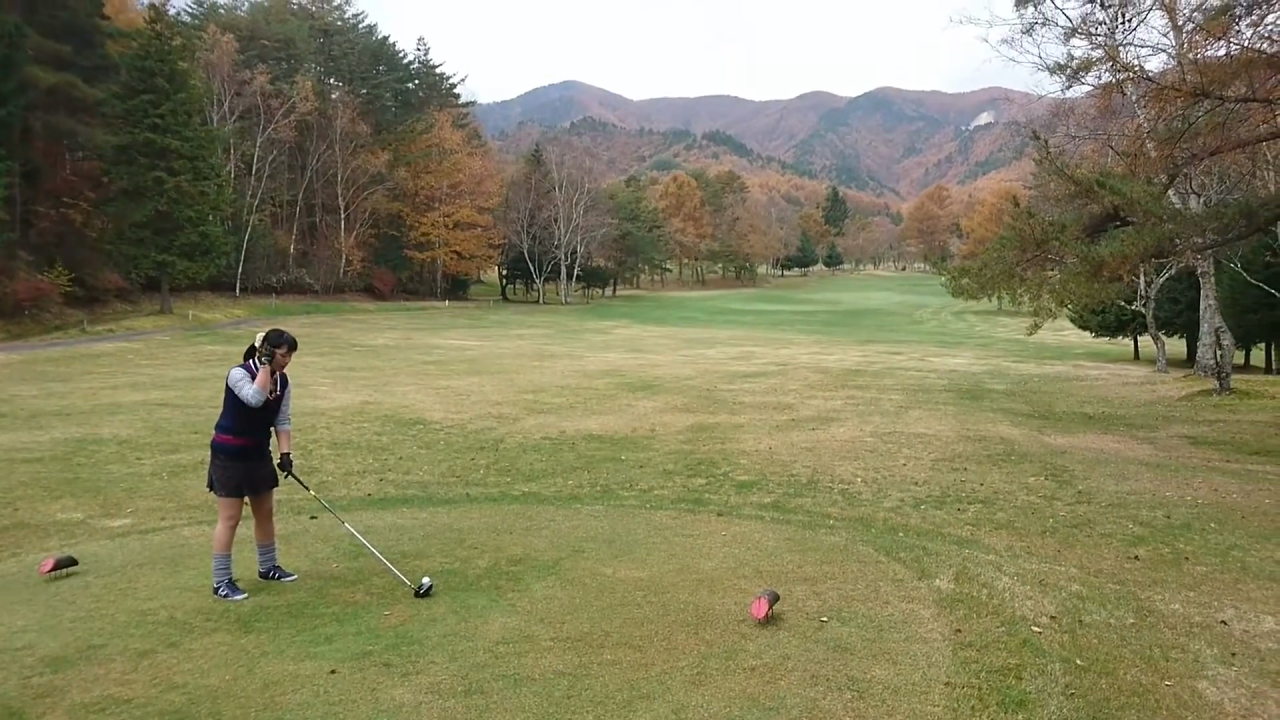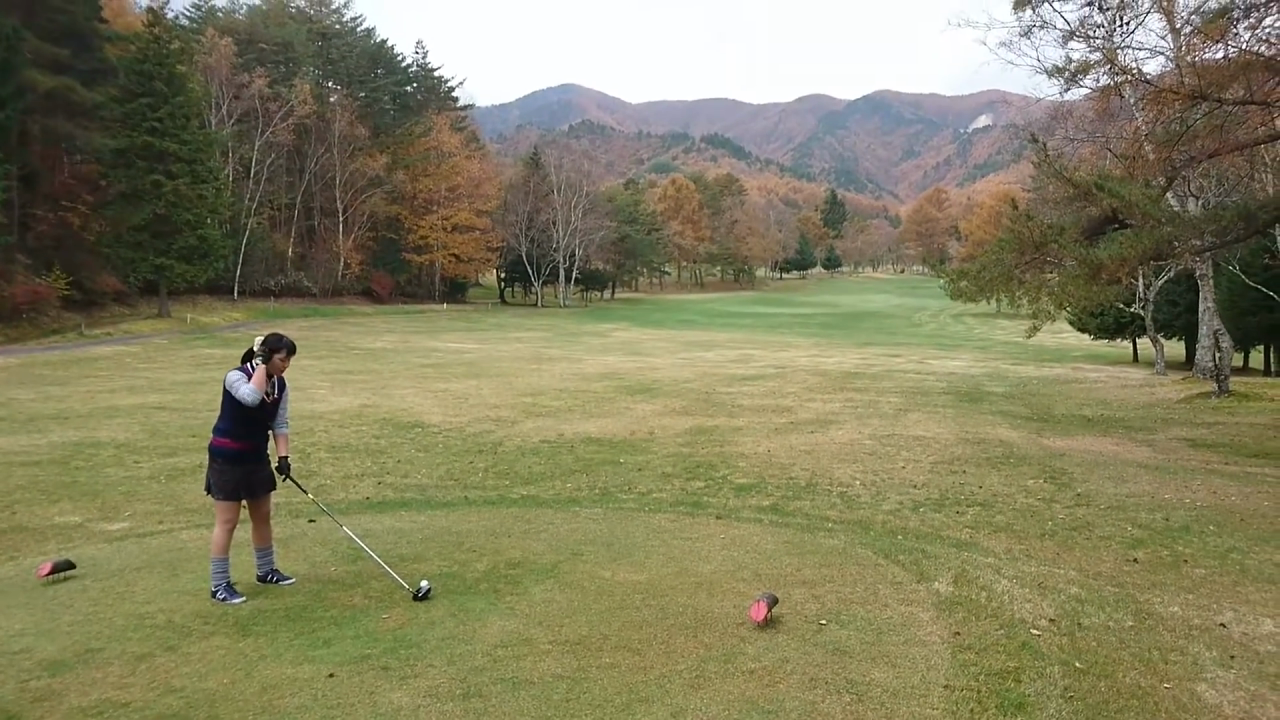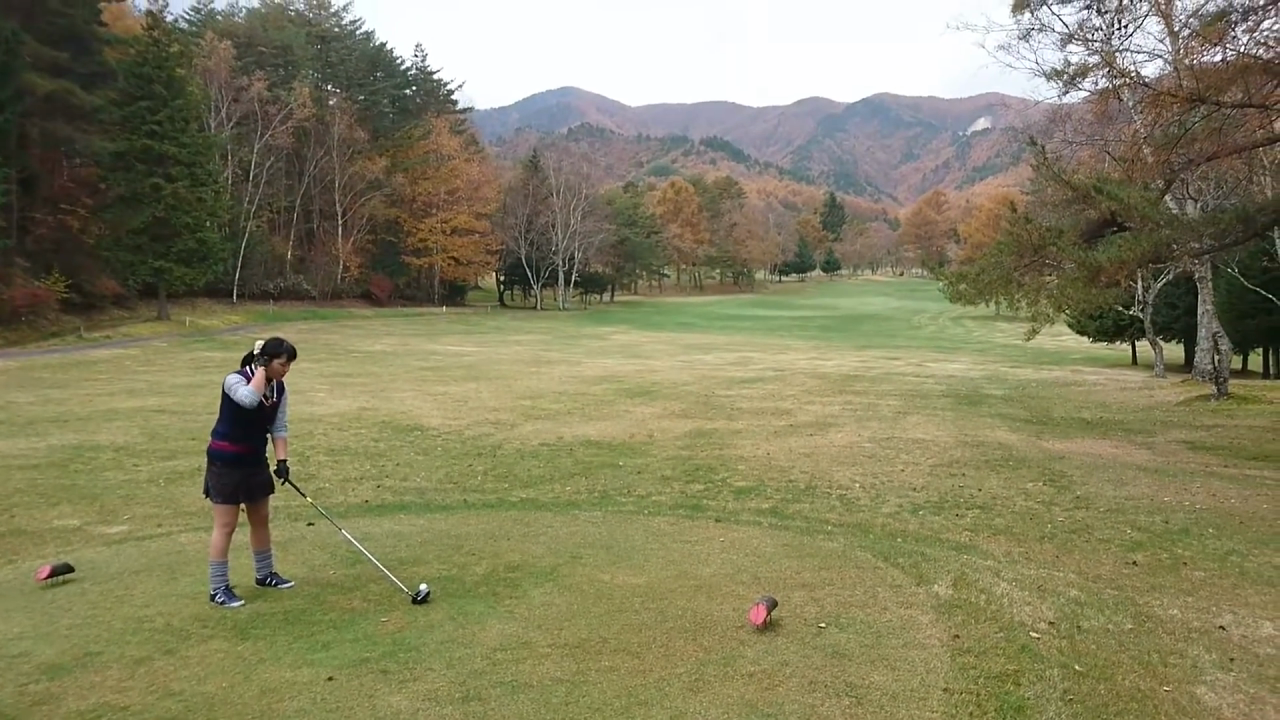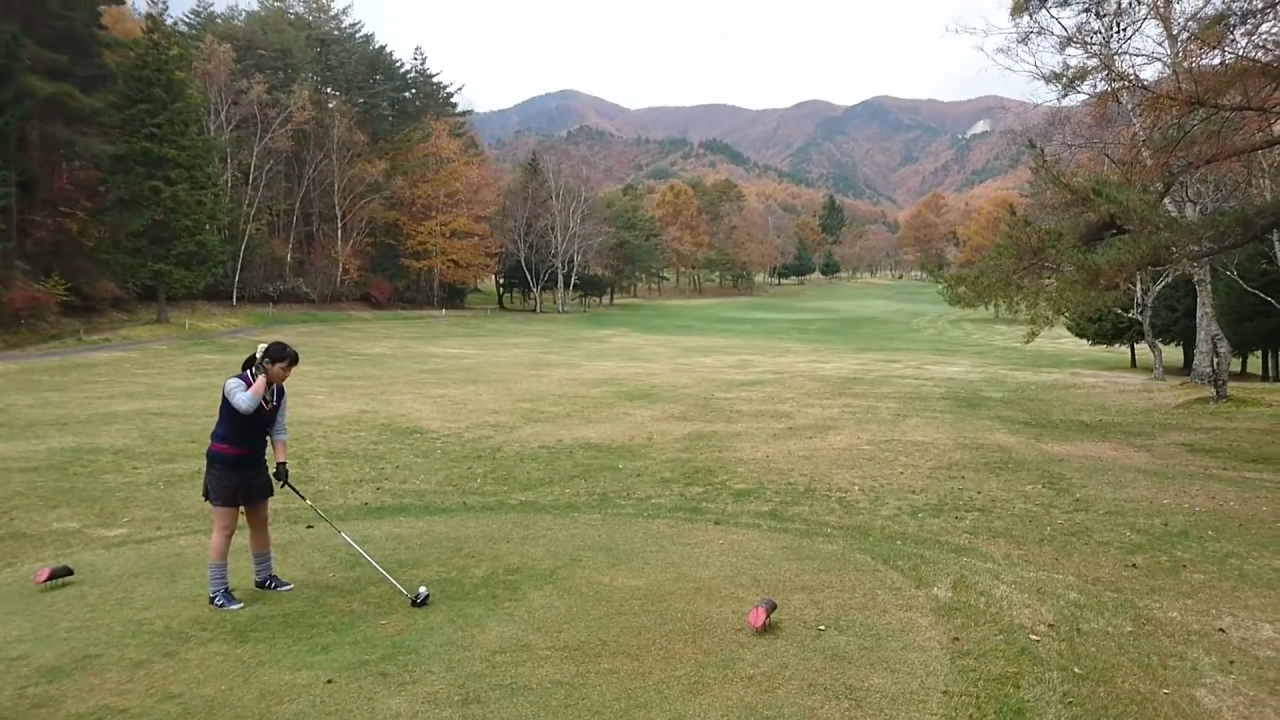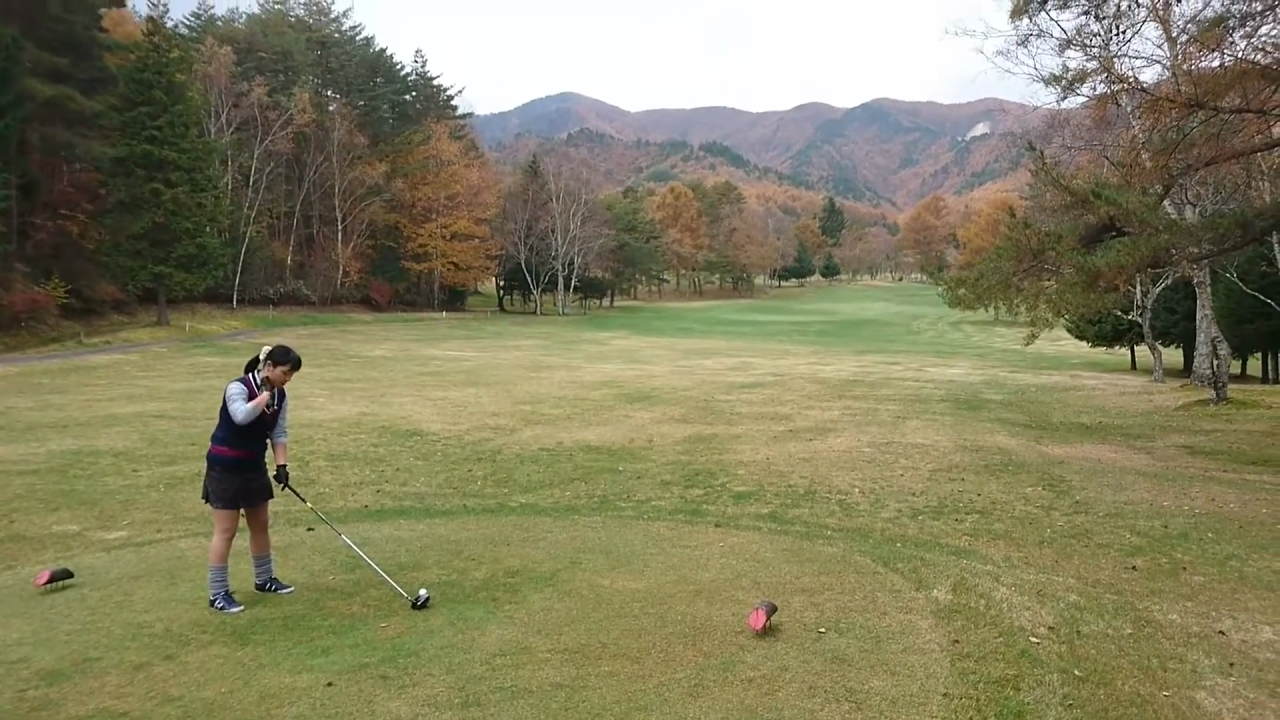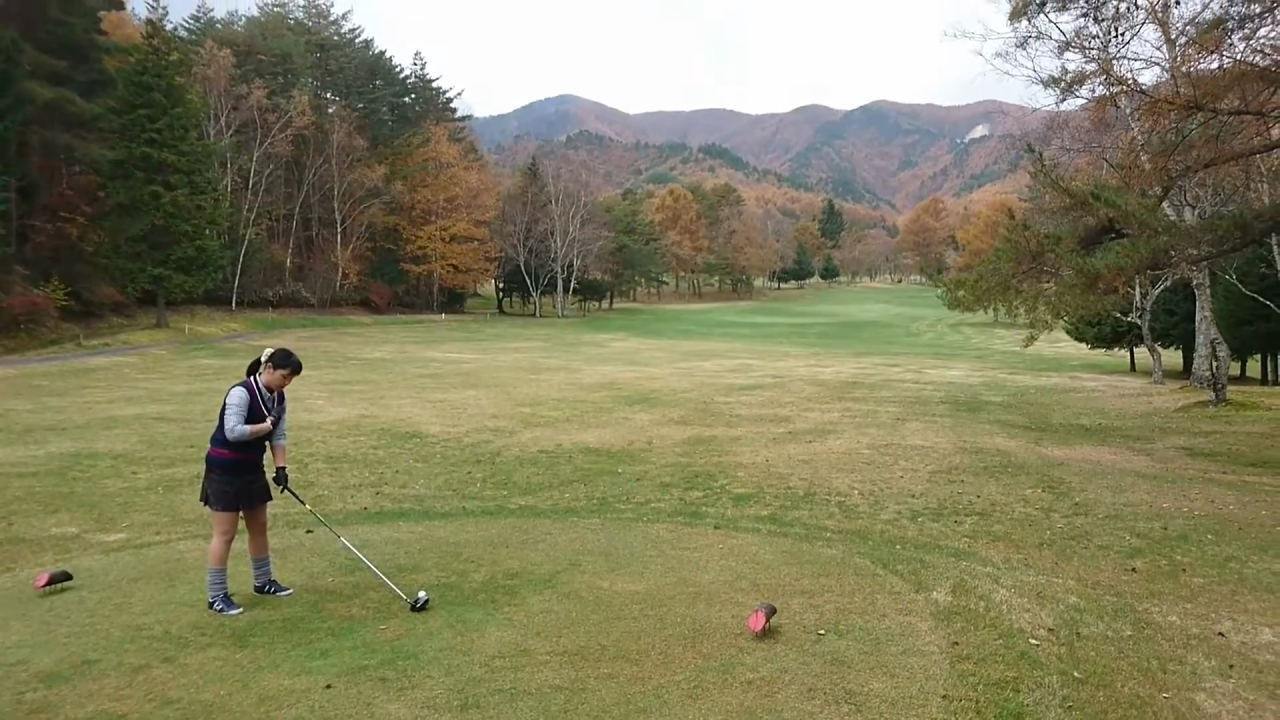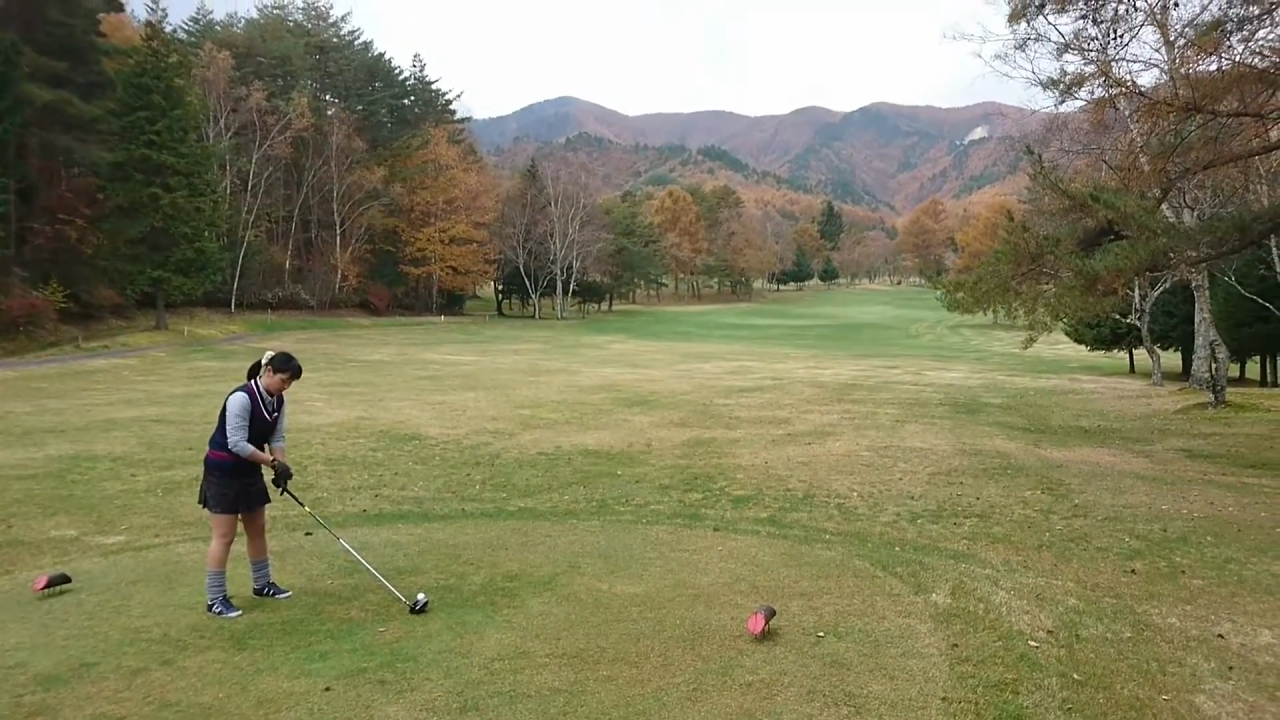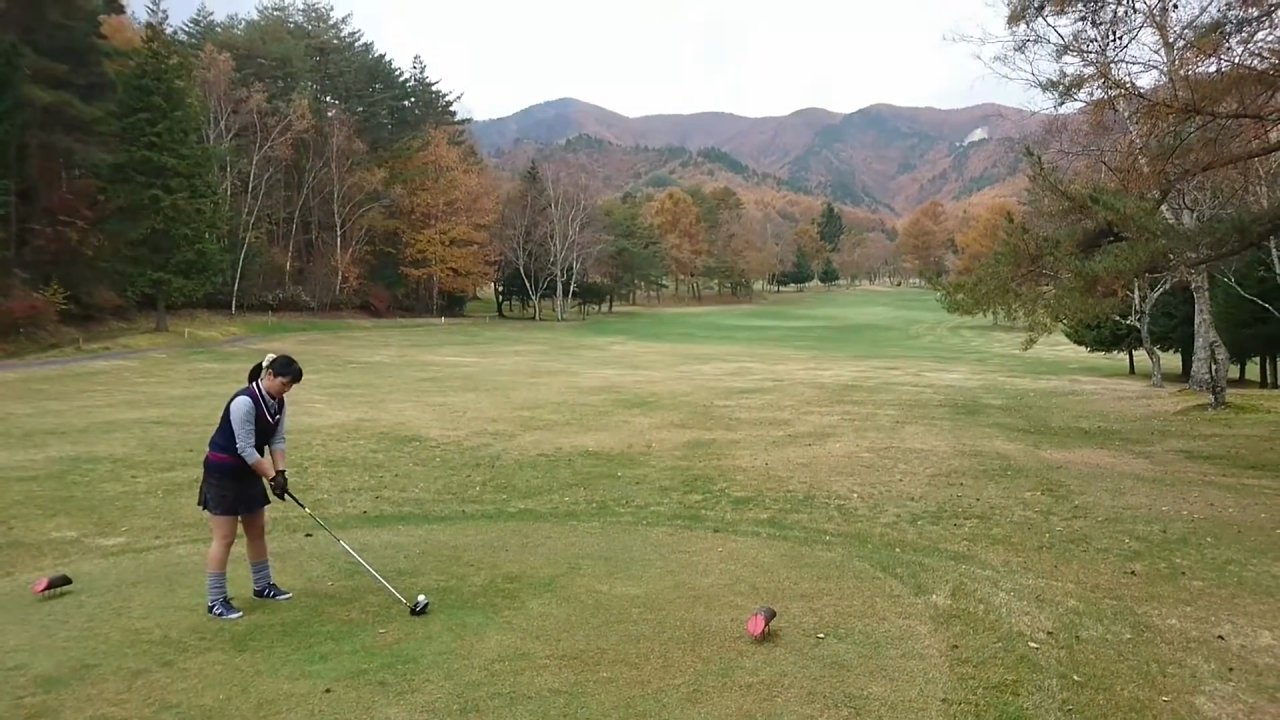
dt=0.1s
person 1, frame 1
left shoulder: (282, 381)
right shoulder: (239, 373)
left elbow: (282, 420)
right elbow: (255, 399)
left wrist: (285, 453)
right wrist: (266, 364)
left hip: (259, 453)
right hip: (230, 454)
left knee: (265, 512)
right knee: (230, 518)
left ankle: (268, 567)
right ankle: (221, 582)
person 1, frame 2
left shoulder: (280, 385)
right shoulder: (236, 376)
left elbow: (280, 423)
right elbow: (251, 397)
left wrist: (283, 456)
right wrist: (261, 366)
left hip: (256, 456)
right hip: (227, 458)
left knee: (263, 516)
right knee: (227, 522)
left ankle: (266, 571)
right ankle: (219, 585)
person 1, frame 3
left shoulder: (279, 388)
right shoulder: (234, 379)
left elbow: (279, 427)
right elbow: (249, 399)
left wrist: (282, 460)
right wrist: (261, 369)
left hip: (255, 459)
right hip: (226, 461)
left knee: (261, 519)
right knee: (225, 525)
left ankle: (265, 574)
right ankle: (218, 589)
person 1, frame 4
left shoulder: (278, 392)
right shoulder: (236, 383)
left elbow: (278, 429)
right elbow: (246, 406)
left wrist: (281, 462)
right wrist: (261, 377)
left hip: (254, 463)
right hip: (225, 464)
left knee: (260, 522)
right knee: (225, 528)
left ankle: (264, 577)
right ankle: (217, 591)
person 1, frame 5
left shoulder: (279, 395)
right shoulder: (237, 387)
left elbow: (279, 432)
right elbow: (242, 417)
left wrist: (281, 465)
right wrist: (265, 392)
left hip: (254, 465)
right hip: (225, 467)
left knee: (260, 524)
right knee: (226, 531)
left ankle: (264, 579)
right ankle: (217, 594)
person 1, frame 6
left shoulder: (278, 397)
right shoulder: (240, 393)
left elbow: (279, 435)
right elbow: (234, 433)
left wrist: (280, 466)
right wrist: (268, 424)
left hip: (252, 467)
right hip: (224, 469)
left knee: (259, 526)
right knee: (225, 533)
left ankle: (263, 581)
right ankle: (216, 596)
person 1, frame 7
left shoulder: (277, 400)
right shoulder: (241, 398)
left elbow: (276, 437)
right elbow: (236, 443)
left wrist: (279, 467)
right wrist: (273, 463)
left hip: (250, 470)
right hip: (223, 471)
left knee: (257, 529)
right knee: (224, 535)
left ankle: (262, 584)
right ankle: (215, 599)
person 1, frame 8
left shoulder: (277, 402)
right shoulder: (244, 401)
left elbow: (277, 440)
right elbow: (246, 449)
left wrist: (280, 473)
right wrist: (272, 478)
left hip: (248, 472)
right hip: (222, 473)
left knee: (257, 530)
right knee: (225, 537)
left ankle: (263, 585)
right ankle: (216, 600)
